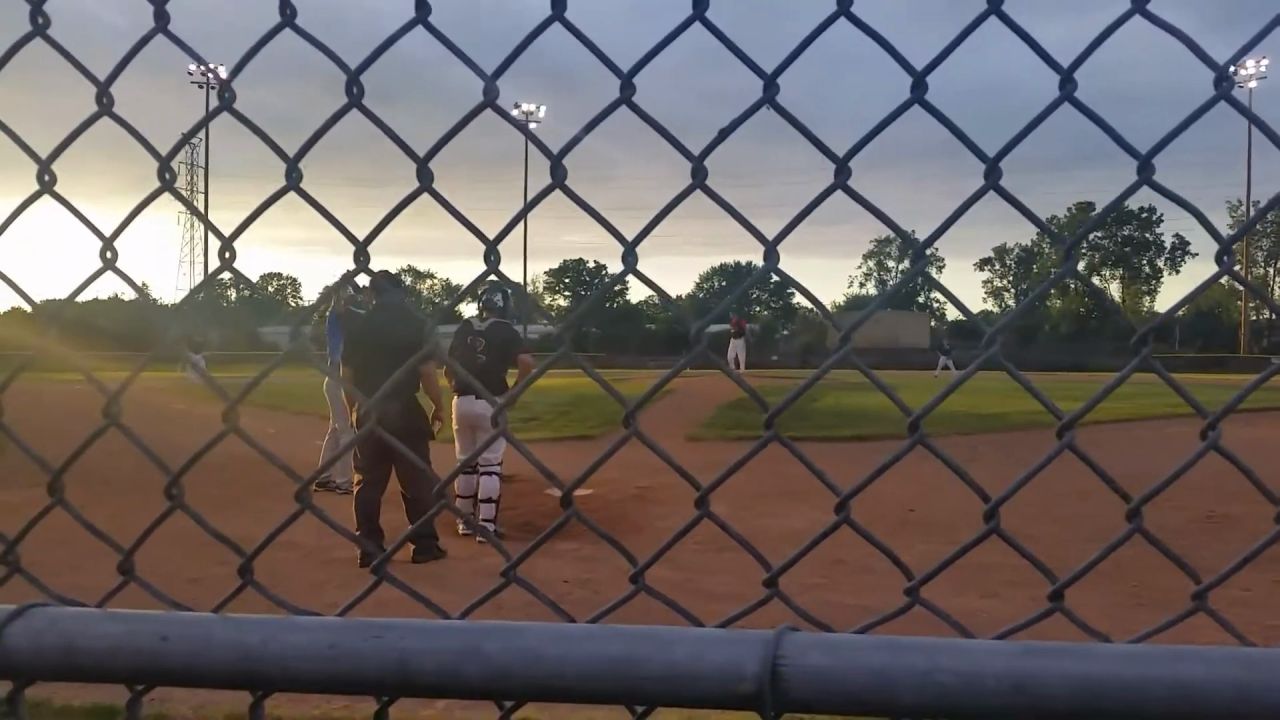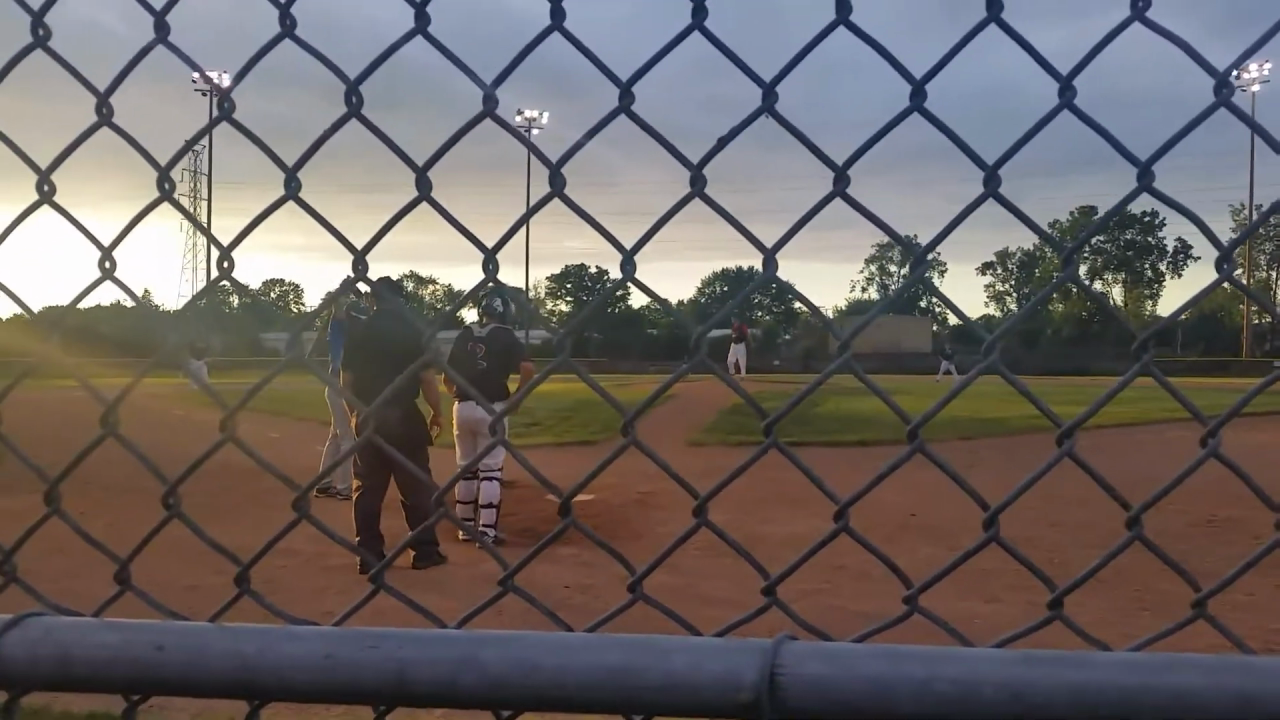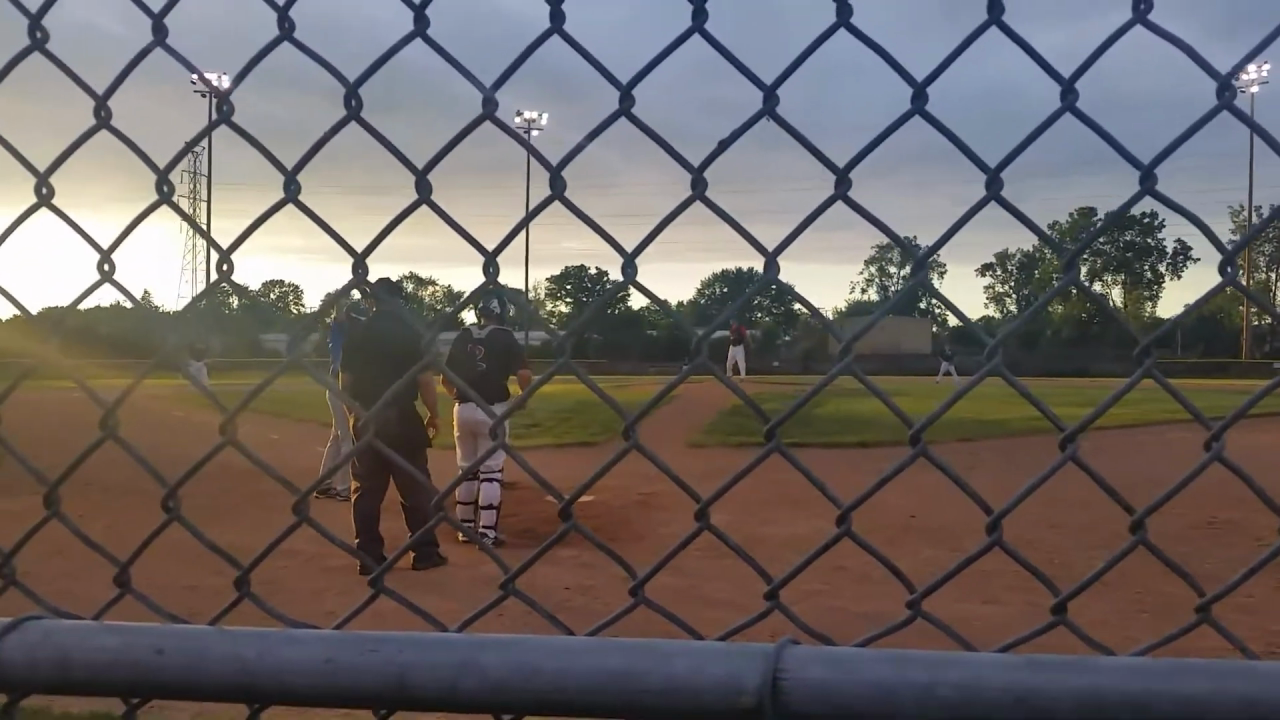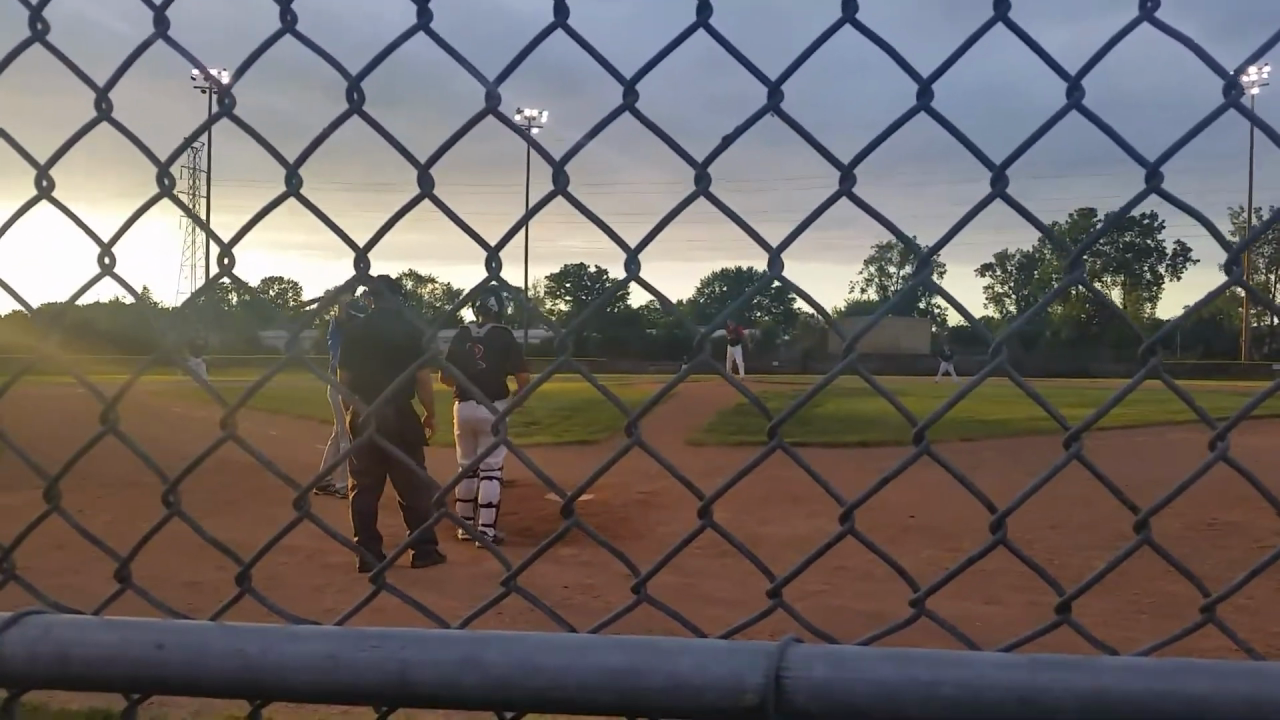
dt=0.1s
person 1, frame 1
left shoulder: (357, 327)
right shoulder: (412, 323)
left elbow: (347, 375)
right elbow: (427, 371)
left wrist: (354, 410)
right wrist: (438, 407)
left hip: (368, 411)
right hip: (403, 409)
left knee: (368, 482)
right knee: (418, 480)
left ankle: (369, 548)
right ankle: (424, 544)
person 1, frame 2
left shoulder: (357, 333)
right shoulder: (412, 330)
left elbow: (347, 382)
right elbow: (427, 378)
left wrist: (357, 414)
right wrist: (436, 413)
left hip: (367, 417)
right hip: (403, 416)
left knee: (368, 488)
right knee: (417, 486)
left ankle: (369, 555)
right ankle: (425, 550)
person 1, frame 3
left shoulder: (356, 334)
right shoulder: (410, 332)
left elbow: (345, 382)
right elbow: (425, 380)
left wrist: (356, 415)
right wrist: (433, 415)
left hip: (366, 419)
right hip: (401, 417)
left knee: (366, 489)
right knee: (416, 487)
left ankle: (369, 555)
right ankle: (425, 551)
person 1, frame 4
left shoulder: (354, 330)
right shoulder: (409, 329)
left elbow: (344, 379)
right elbow: (422, 378)
left wrist: (352, 412)
right wrist: (429, 414)
left hip: (363, 416)
right hip: (398, 415)
left knee: (364, 487)
right knee: (414, 485)
left ankle: (368, 553)
right ankle: (424, 549)
person 2, frame 1
left shoulder: (464, 329)
right shoulder: (506, 330)
left elbow: (448, 369)
right elbow: (526, 362)
left hip: (462, 402)
right hip: (490, 404)
left knee: (466, 463)
right knee: (490, 465)
left ankle: (466, 521)
right ankle: (486, 525)
person 2, frame 2
left shoulder: (464, 335)
right shoulder: (506, 336)
left elbow: (448, 376)
right elbow: (528, 368)
right wrist: (518, 396)
left hip: (462, 408)
right hip: (491, 409)
left knee: (466, 468)
right knee: (491, 470)
left ankle: (466, 526)
right ankle: (487, 531)
person 2, frame 3
left shoulder: (463, 337)
right shoulder: (505, 338)
left elbow: (446, 380)
right elbow: (525, 375)
right wrist: (523, 396)
left hip: (463, 409)
right hip: (492, 410)
left knee: (467, 469)
right knee: (491, 471)
left ankle: (466, 527)
right ankle: (487, 532)
person 2, frame 4
left shoulder: (461, 335)
right shoulder: (504, 336)
left elbow: (445, 377)
right elbow: (523, 377)
right wrist: (522, 394)
left hip: (463, 407)
right hip: (492, 408)
left knee: (466, 467)
right knee: (491, 470)
left ankle: (465, 525)
right ankle: (486, 530)
person 3, frame 1
left shoulder: (348, 326)
right shoulder: (335, 322)
right elbow: (338, 300)
right wrist: (342, 289)
left hip: (344, 382)
right hip: (338, 383)
left knee: (336, 430)
right knee: (347, 431)
left ankle: (324, 478)
right ankle: (344, 481)
person 3, frame 2
left shoulder: (349, 332)
right shoulder: (337, 328)
right elbow: (339, 308)
right wrist: (344, 298)
right hip: (340, 388)
left knee: (336, 436)
right knee: (348, 437)
left ankle: (324, 484)
right ankle: (345, 487)
person 3, frame 3
left shoulder: (349, 334)
right shoulder: (338, 330)
right elbow: (341, 310)
right wrist: (344, 301)
left knee: (337, 438)
right knee: (349, 439)
left ankle: (325, 485)
right ankle: (344, 488)
person 3, frame 4
right shoulder: (338, 327)
right elbow: (342, 310)
right wrist: (346, 298)
left knee: (339, 435)
right knee: (348, 436)
left ankle: (325, 482)
right ankle: (343, 486)
